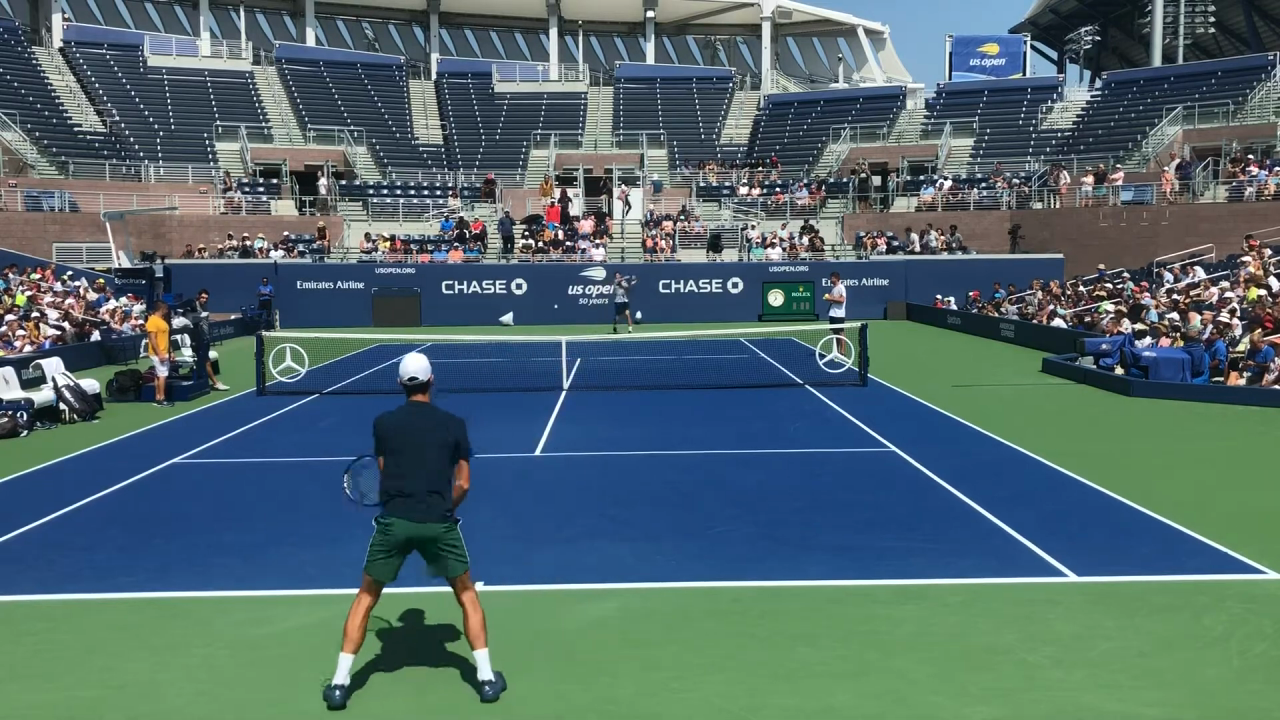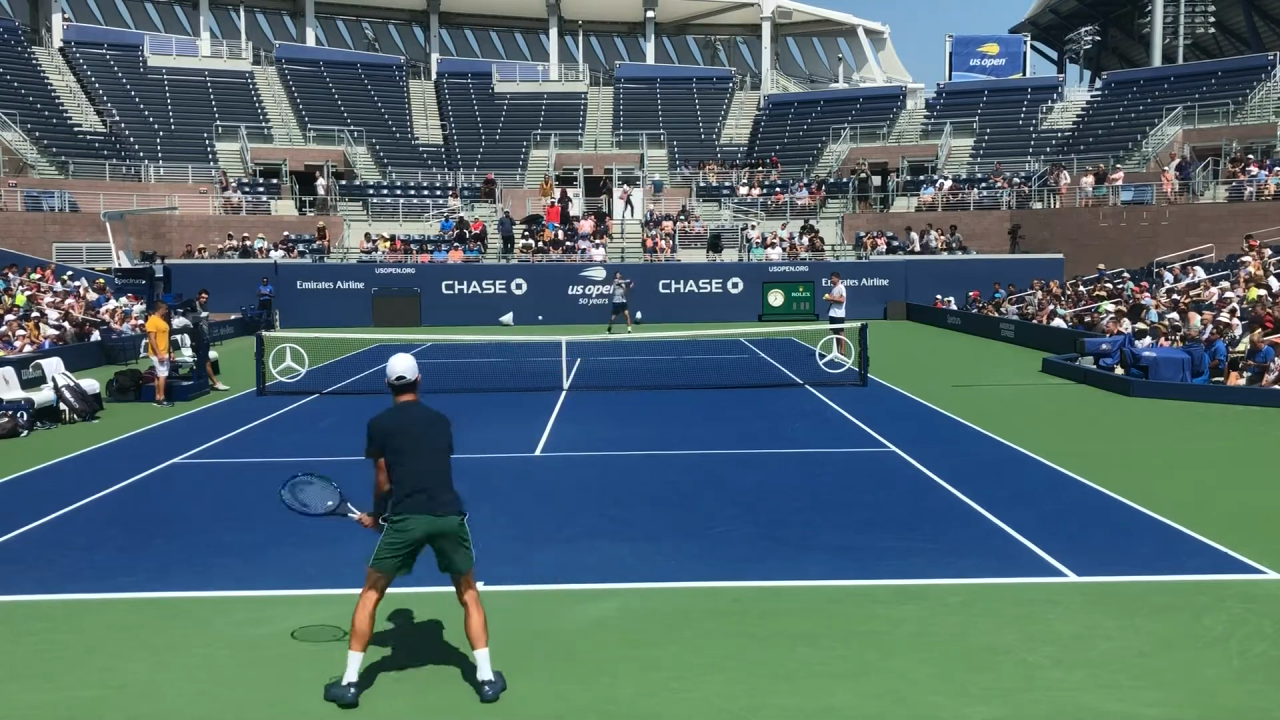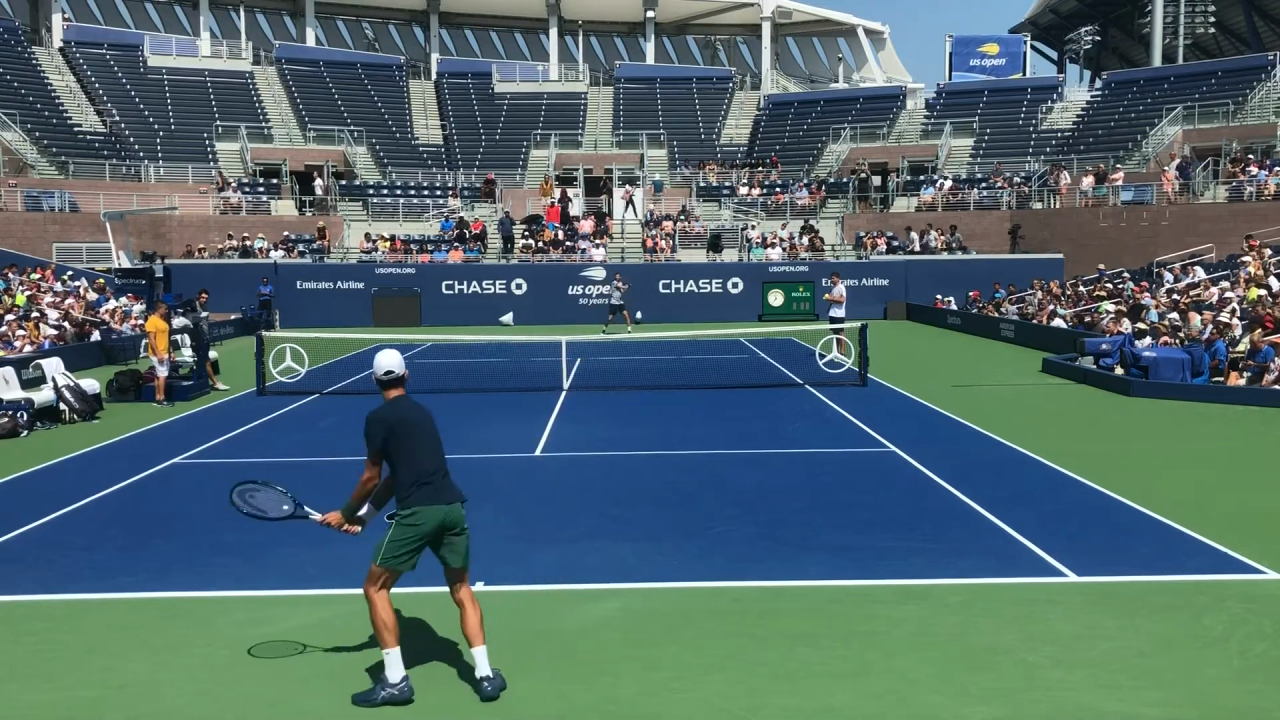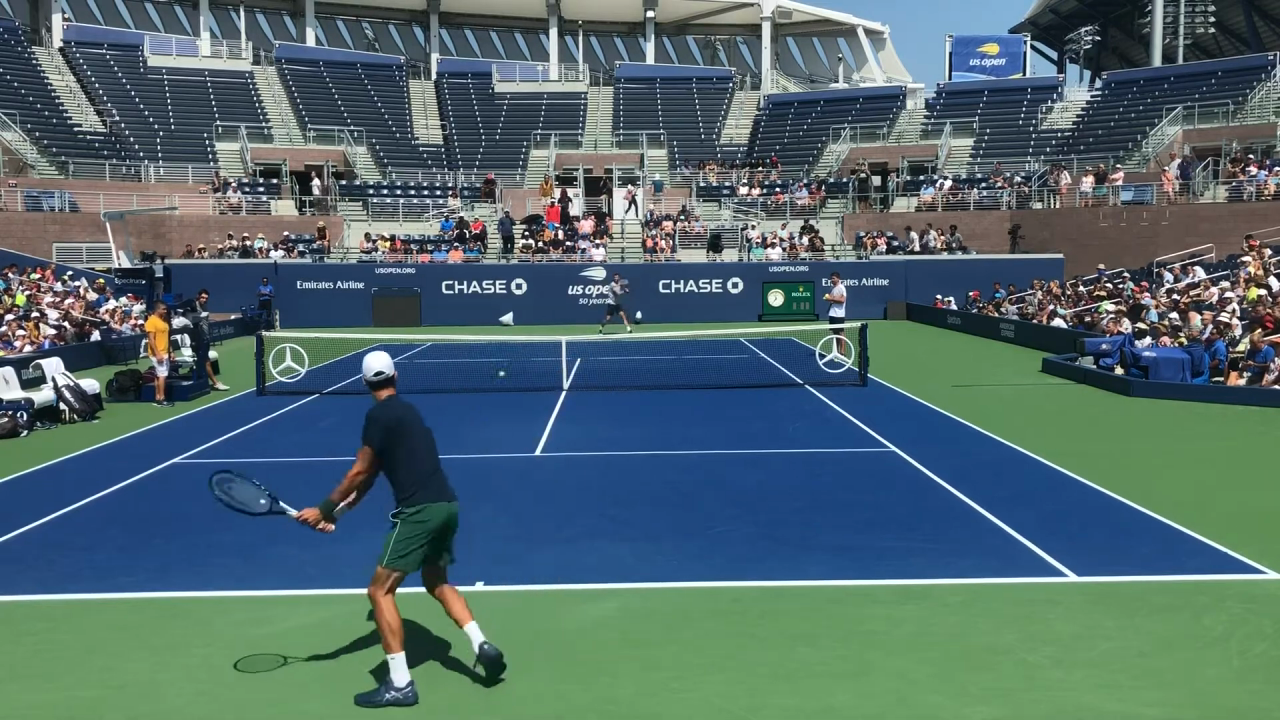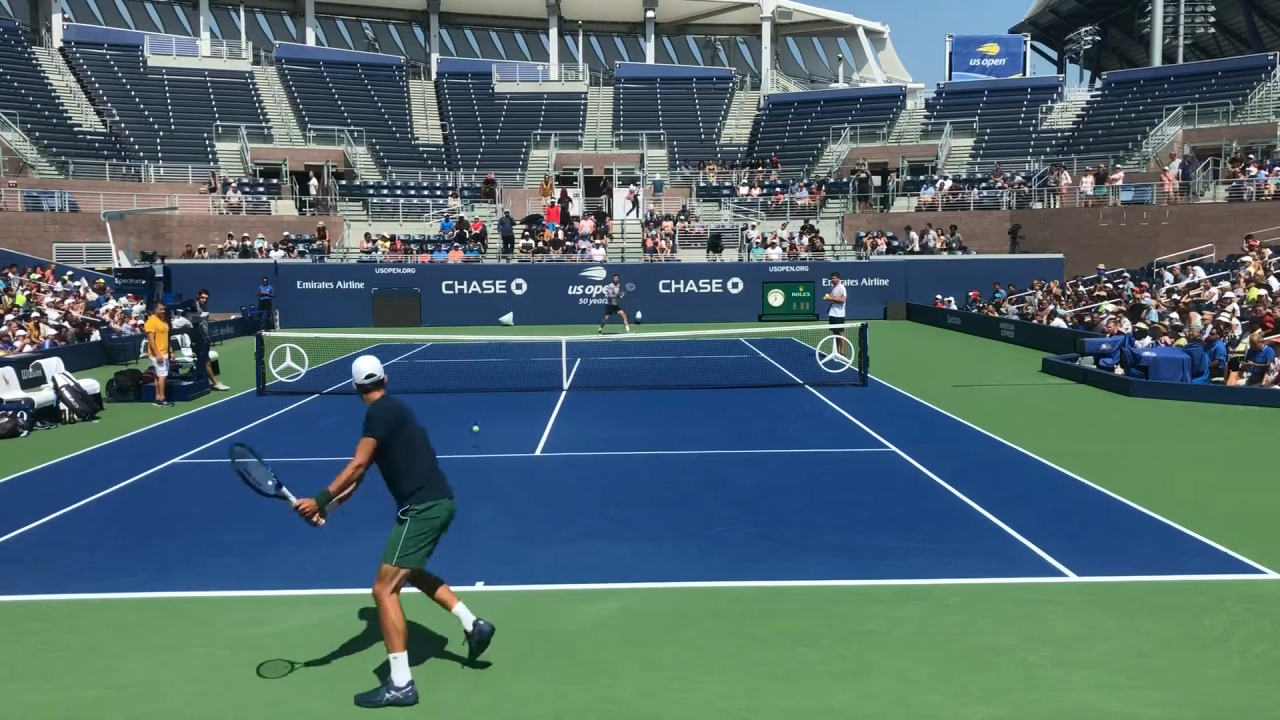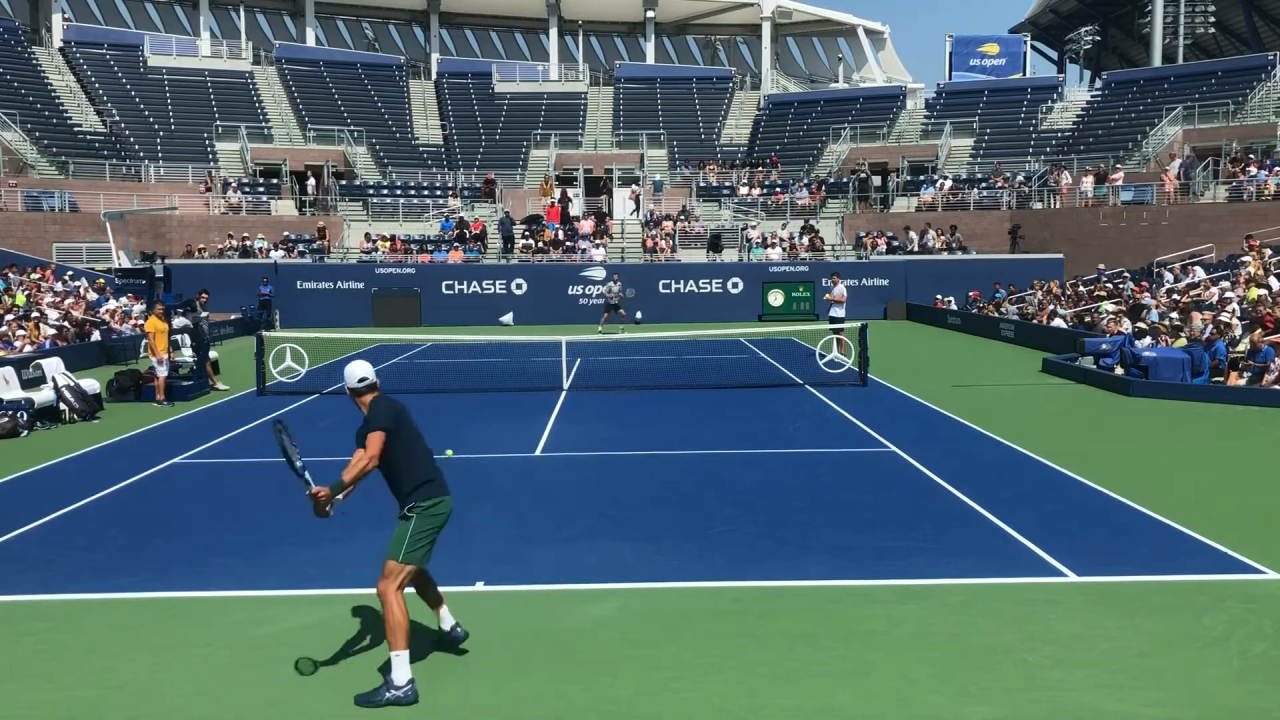
dt=0.1s
person 1, frame 1
left shoulder: (383, 423)
right shoulder: (453, 424)
left elbow: (385, 475)
right elbow: (462, 485)
left hip: (393, 521)
right hip: (438, 522)
left knee: (365, 598)
right knee: (467, 596)
left ankle: (340, 684)
right ankle: (486, 679)
person 1, frame 2
left shoulder: (380, 423)
right shoulder: (441, 420)
left elbow: (384, 484)
left wrist: (377, 515)
left hip: (409, 519)
right hip: (451, 516)
left knee: (370, 592)
right knee: (468, 593)
left ankle: (349, 682)
right ankle: (486, 679)
person 1, frame 3
left shoulder: (378, 418)
right shoulder: (421, 412)
left elbow: (371, 477)
left wrist: (347, 513)
right wrist: (365, 513)
left hip: (417, 512)
right hip: (452, 507)
left knee: (375, 588)
right knee: (461, 591)
left ankle: (395, 680)
right ankle: (485, 676)
person 1, frame 4
left shoulder: (379, 414)
right shoulder: (401, 411)
left elbow: (359, 471)
right elbow: (370, 475)
left wrist: (324, 507)
right wrist: (335, 511)
left hip: (421, 511)
right hip: (444, 505)
left knee: (380, 591)
right knee: (436, 582)
left ankle: (401, 683)
right ankle: (482, 646)
person 1, frame 5
left shoulder: (380, 412)
right shoulder: (392, 410)
left elbow: (359, 464)
right elbow: (358, 474)
left wrist: (320, 500)
right wrist: (327, 504)
left hip: (424, 508)
right hip: (439, 502)
left knee: (385, 589)
right knee: (415, 573)
left ankle: (401, 684)
right ankle: (473, 624)
person 1, frame 6
left shoulder: (383, 407)
right shoulder: (366, 428)
left elbow: (370, 459)
right elbow: (355, 468)
left wrist: (332, 491)
right wrist: (328, 495)
left hip: (427, 504)
right hip: (428, 501)
left knee: (389, 587)
right knee: (411, 568)
left ankle: (400, 683)
right ankle: (451, 627)
